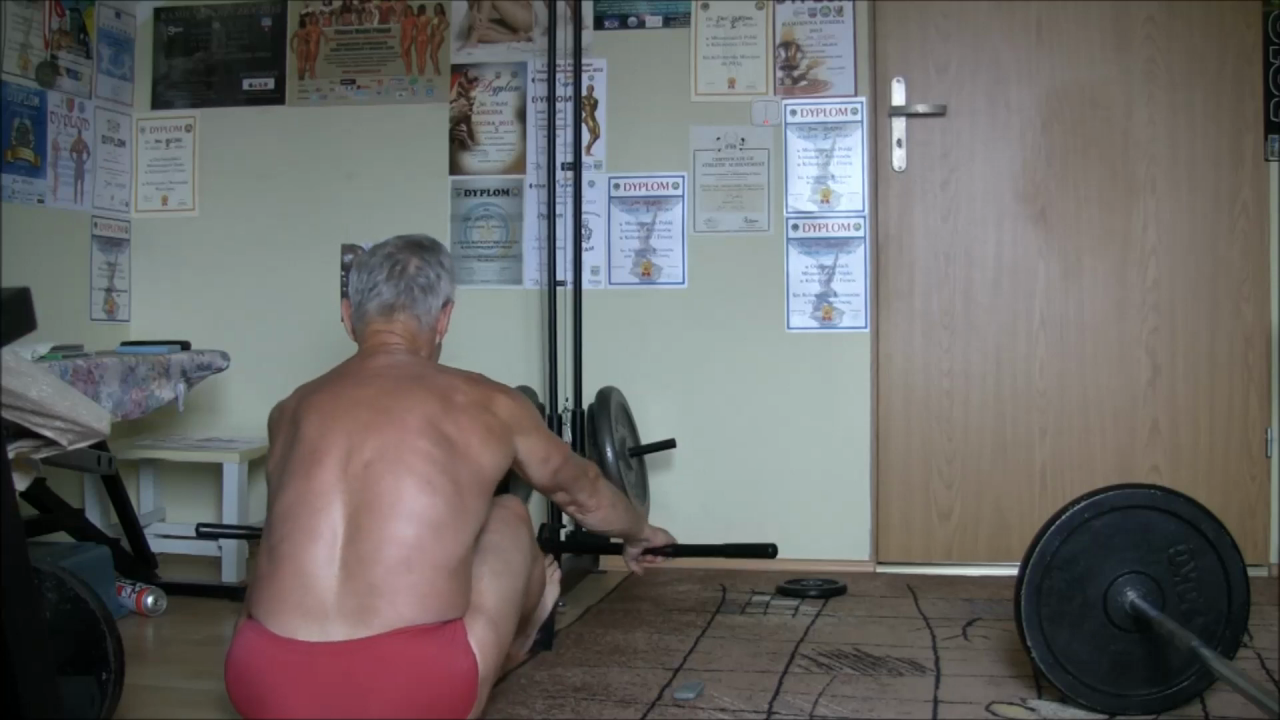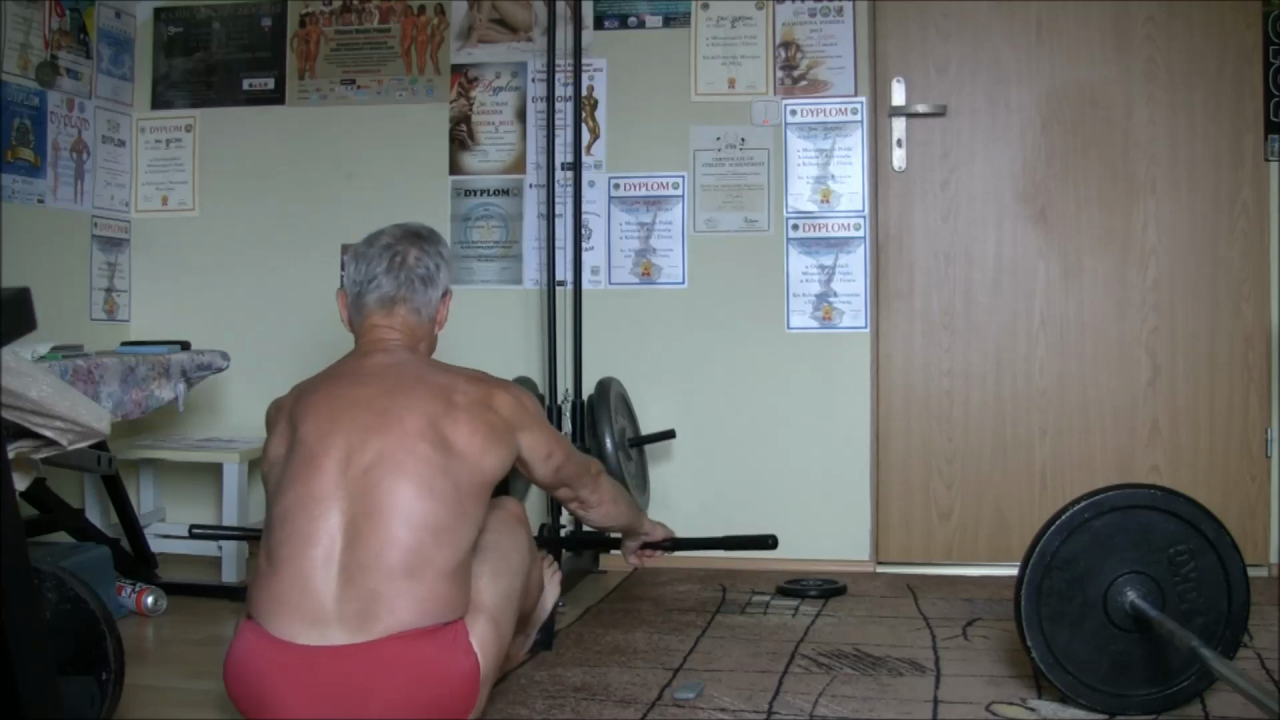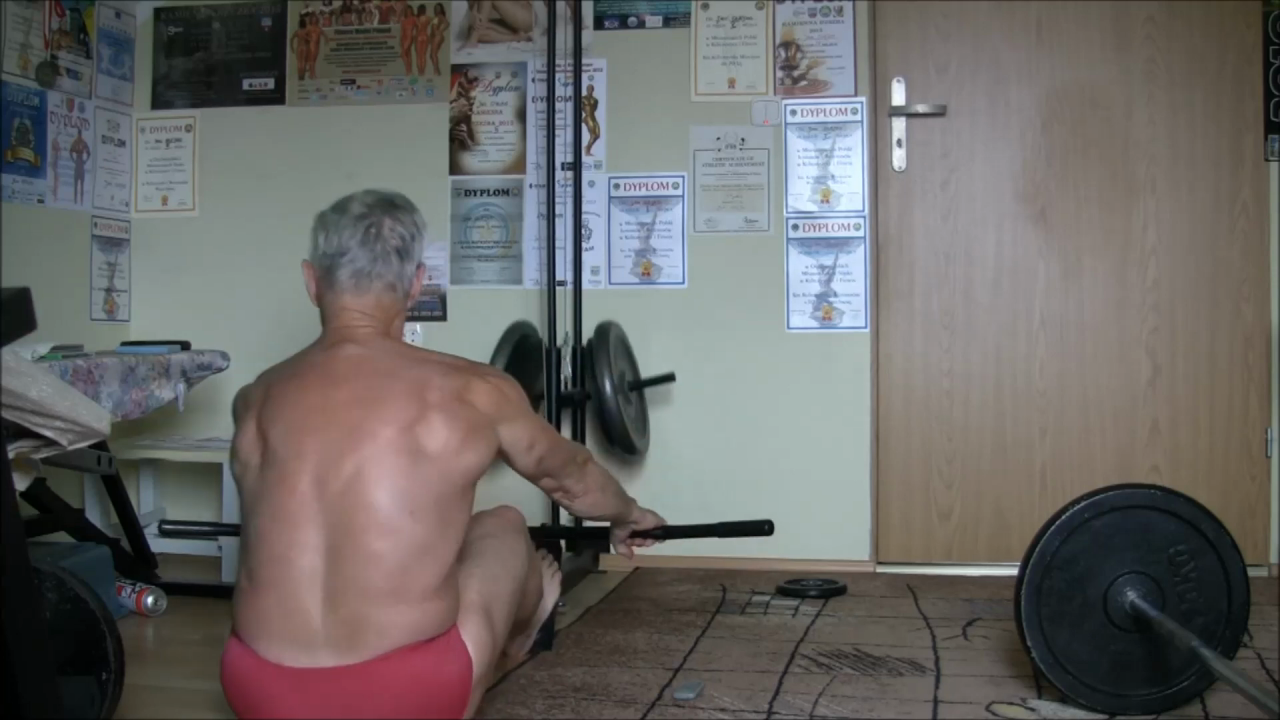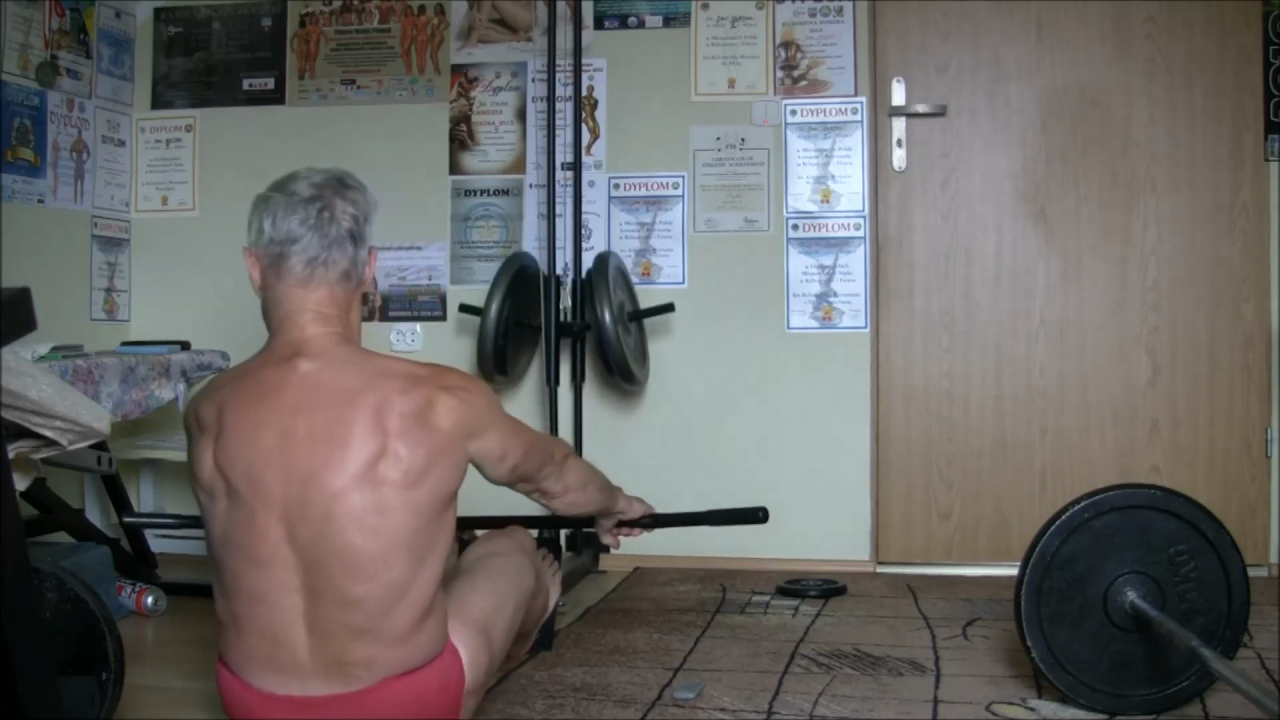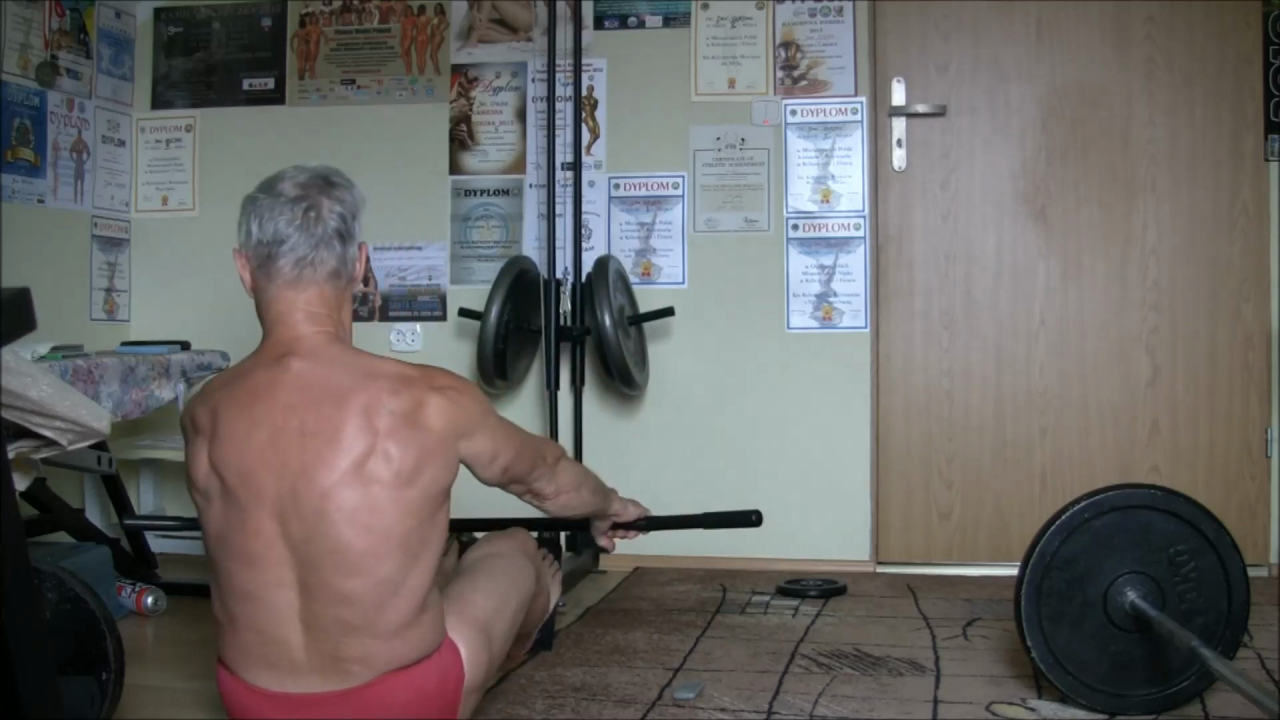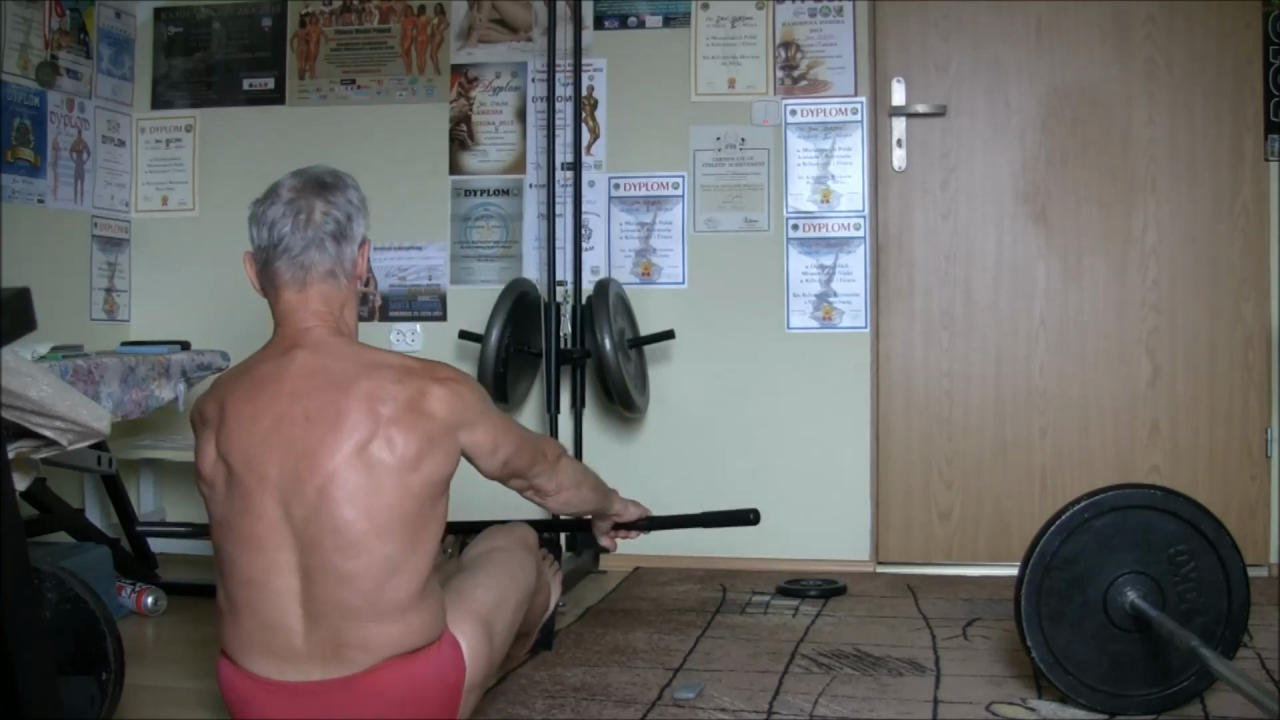
dt=0.3s
person 1, frame 1
left shoulder: (290, 411)
right shoulder: (489, 404)
right elbow: (583, 492)
right wrist: (639, 532)
right knee: (508, 517)
right ankle: (516, 642)
person 1, frame 2
left shoulder: (288, 408)
right shoulder: (491, 402)
right elbow: (586, 488)
right wrist: (640, 527)
right knee: (507, 518)
right ankle: (516, 641)
person 1, frame 3
left shoulder: (255, 400)
right shoulder: (471, 391)
right elbow: (571, 475)
right wrist: (629, 515)
right knee: (504, 527)
right ankle: (514, 640)
person 1, frame 4
left shoulder: (208, 412)
right shoulder: (438, 400)
right elbow: (552, 473)
right wrist: (615, 504)
right knee: (513, 550)
right ankle: (516, 638)
person 1, frame 5
left shoulder: (205, 414)
right shoulder: (429, 402)
right elbow: (544, 475)
right wrist: (609, 506)
right knee: (513, 551)
right ankle: (517, 635)
person 1, frame 6
left shoulder: (214, 409)
right shoulder: (428, 393)
right elbow: (543, 472)
right wrist: (609, 506)
right knee: (515, 545)
right ankle: (512, 642)
